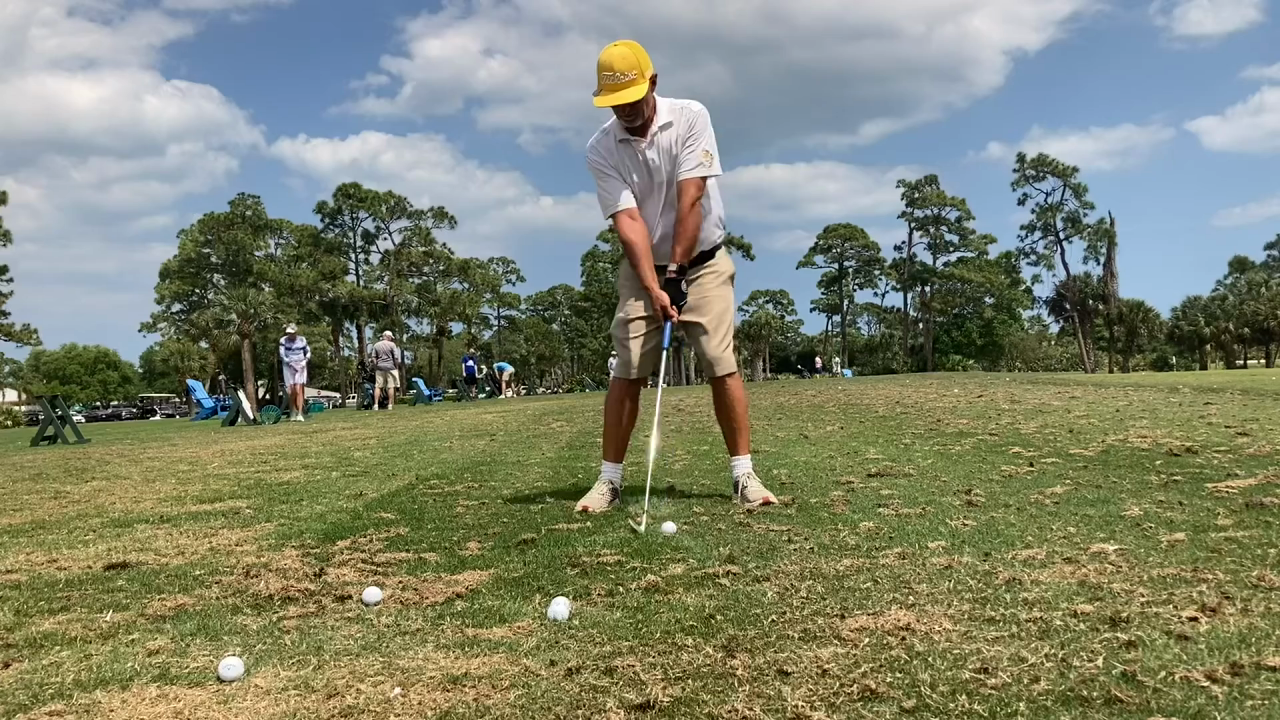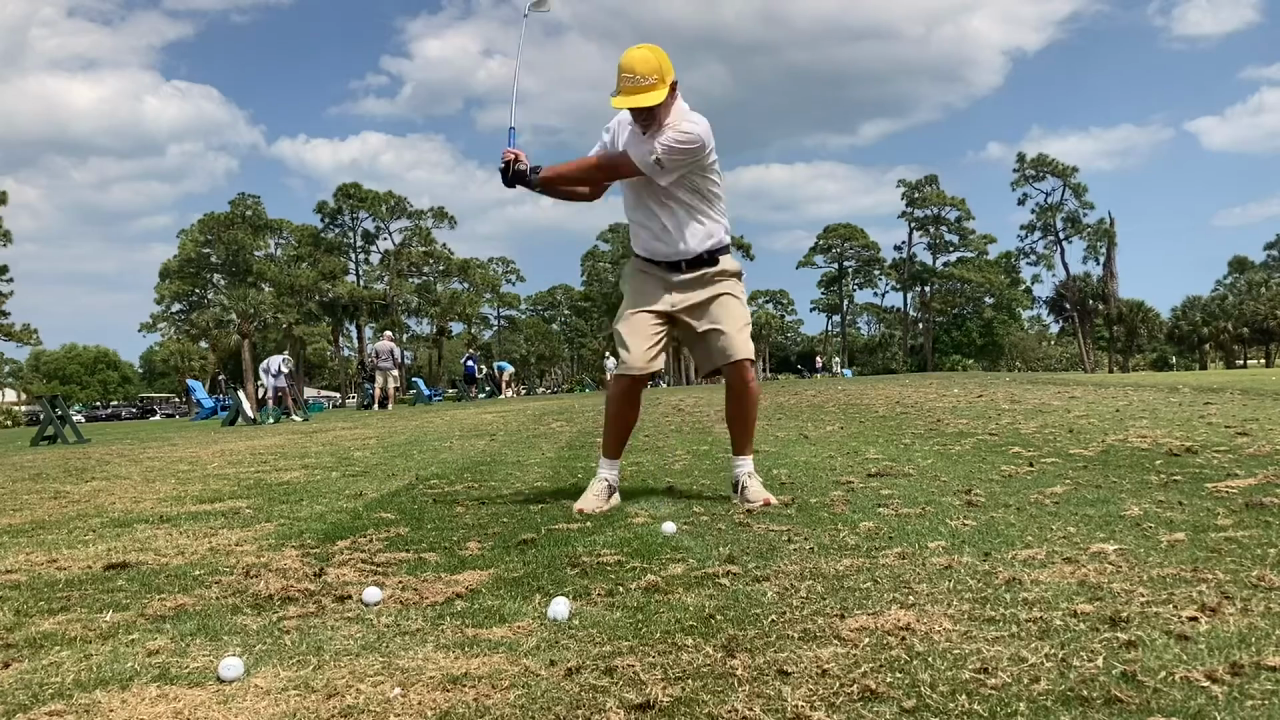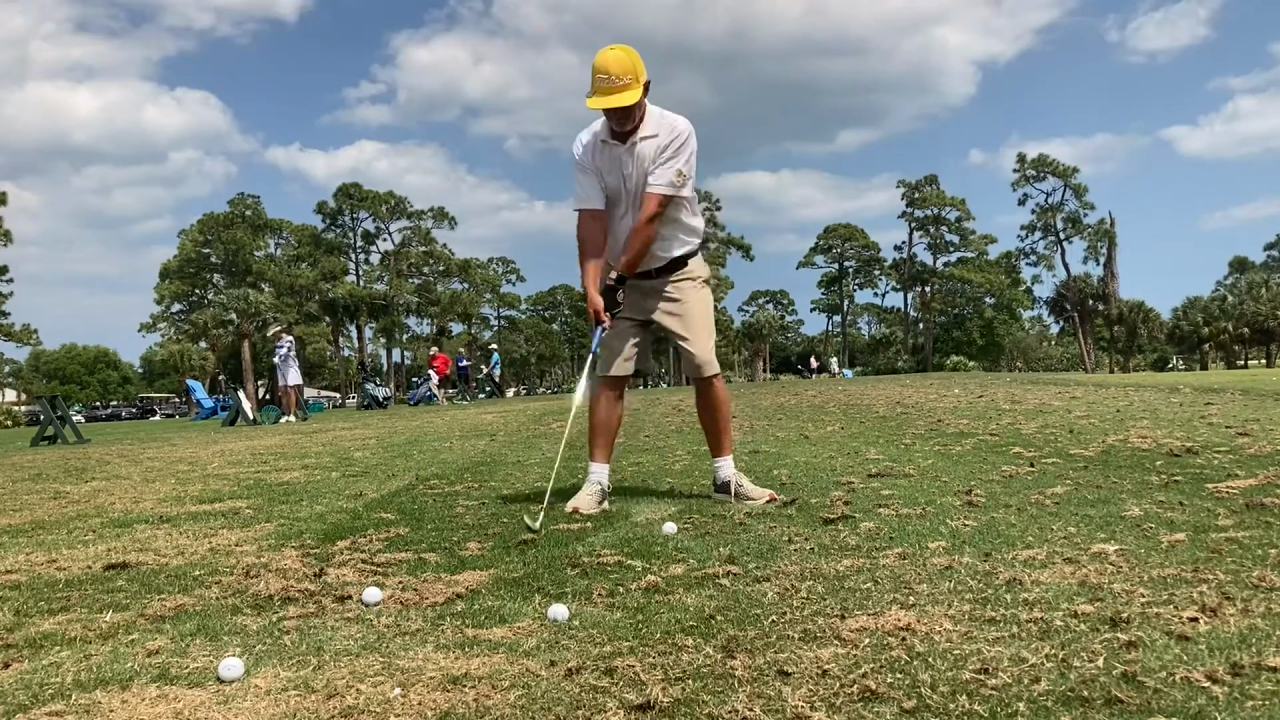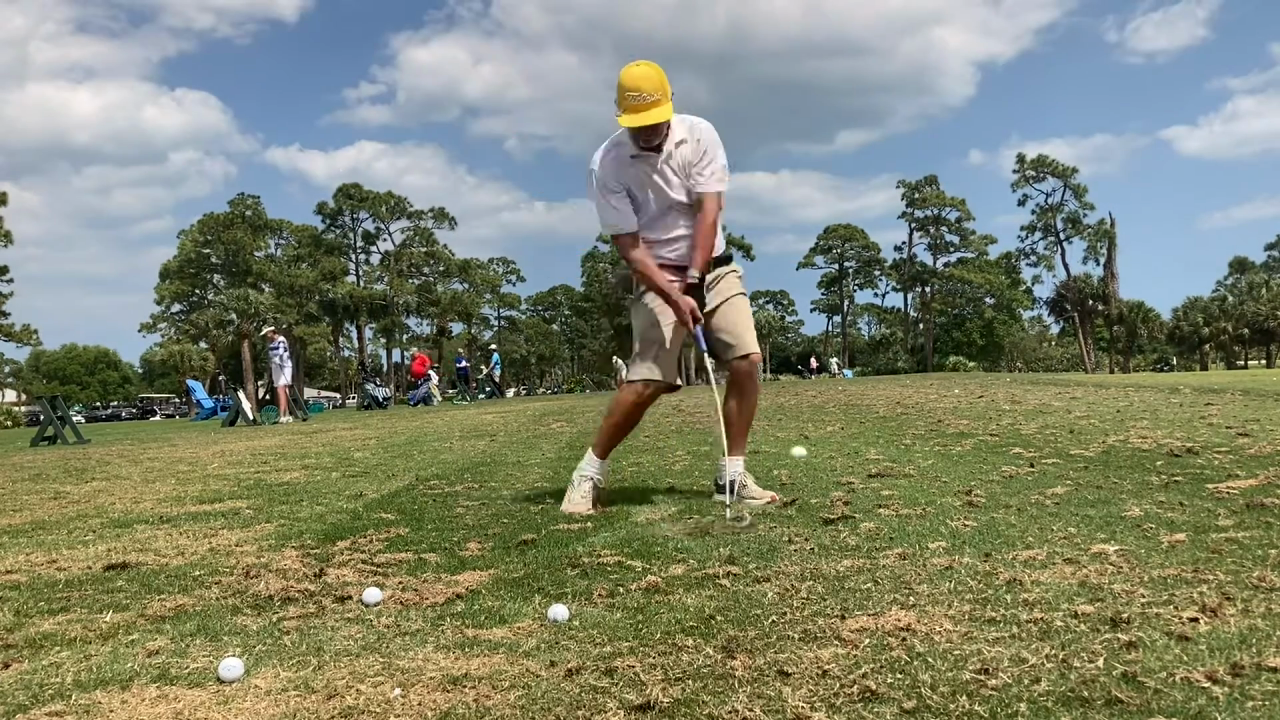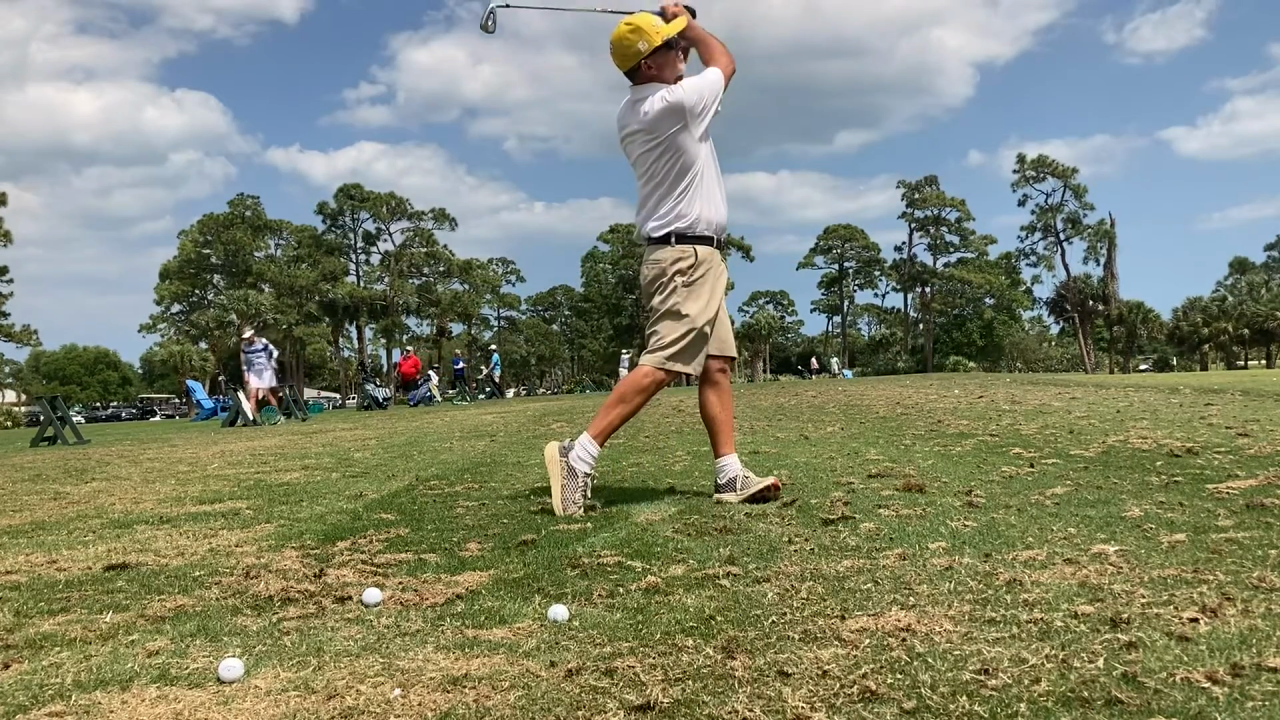
dt=1s
person 1, frame 1
left shoulder: (691, 117)
right shoulder: (600, 149)
left elbow: (691, 200)
right elbow: (627, 220)
left wrist: (676, 270)
right wrist: (654, 286)
left hip: (703, 263)
right hip: (642, 269)
left knee: (723, 368)
right knee: (626, 373)
left ankle: (743, 474)
right ankle: (609, 479)
person 1, frame 2
left shoulder: (691, 131)
right shoulder: (622, 129)
left elbow: (606, 168)
right elbow: (591, 186)
left wrist: (539, 175)
right wrist: (537, 179)
left hip: (710, 271)
right hip: (652, 273)
left knee: (739, 364)
right knee: (631, 373)
left ankle: (743, 474)
right ankle: (606, 477)
person 1, frame 3
left shoulder: (676, 133)
right shoulder: (586, 146)
left elbow: (650, 215)
right elbow: (591, 221)
left wrist: (616, 276)
right wrist: (593, 285)
left hip: (679, 270)
right hip: (617, 273)
left knee: (706, 370)
right knee: (610, 374)
left ankle: (726, 475)
right ankle: (597, 481)
person 1, frame 4
left shoulder: (699, 134)
right shoulder: (607, 162)
left elbow: (708, 214)
right elbow: (630, 247)
left wrist: (695, 278)
right wrist: (671, 293)
left hip: (716, 272)
right hip: (659, 282)
left knee: (746, 363)
right knee: (647, 382)
left ankle: (731, 475)
right ankle: (589, 474)
person 1, frame 5
left shoulder: (633, 110)
right shoulder: (674, 103)
right elbow: (723, 63)
left hip: (687, 256)
right hip: (687, 255)
left knee: (716, 366)
right knee: (661, 366)
left ankle: (730, 475)
right ankle: (578, 455)
